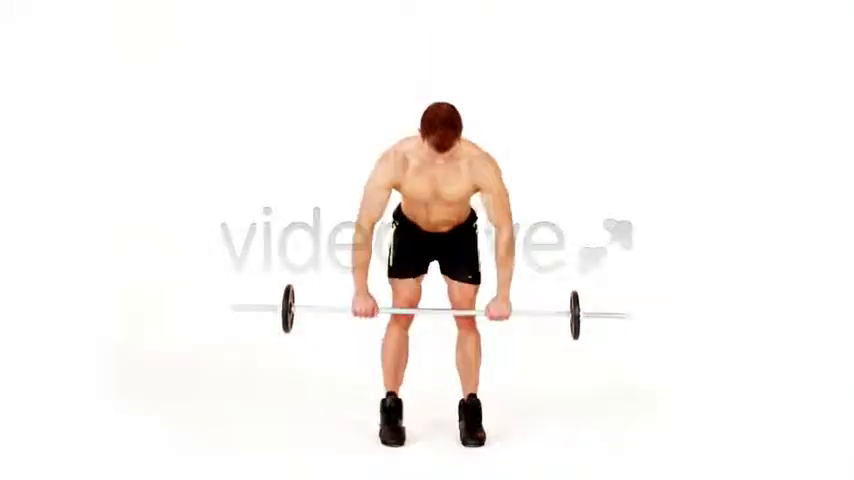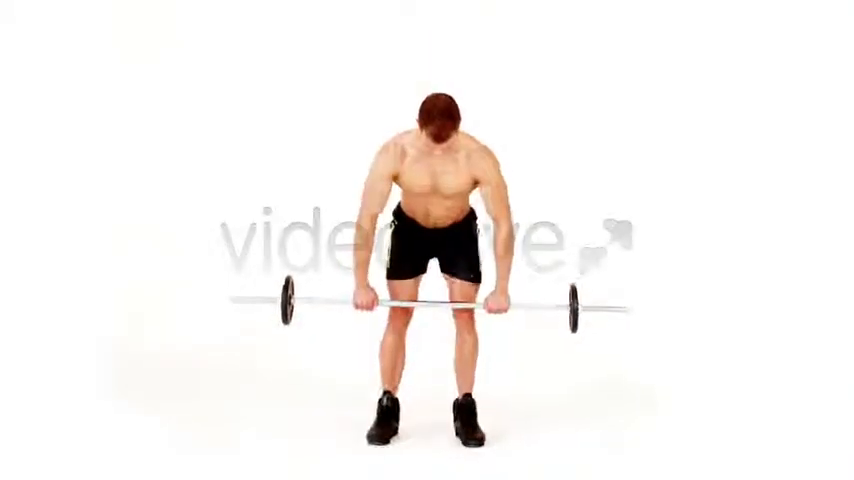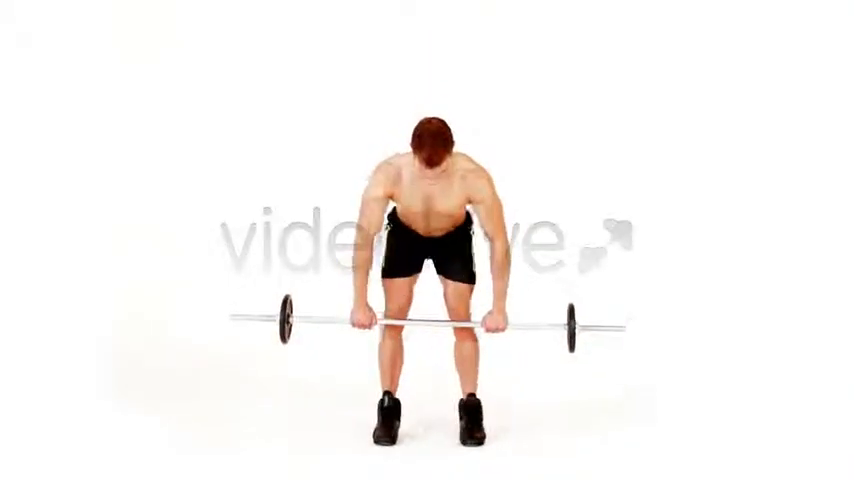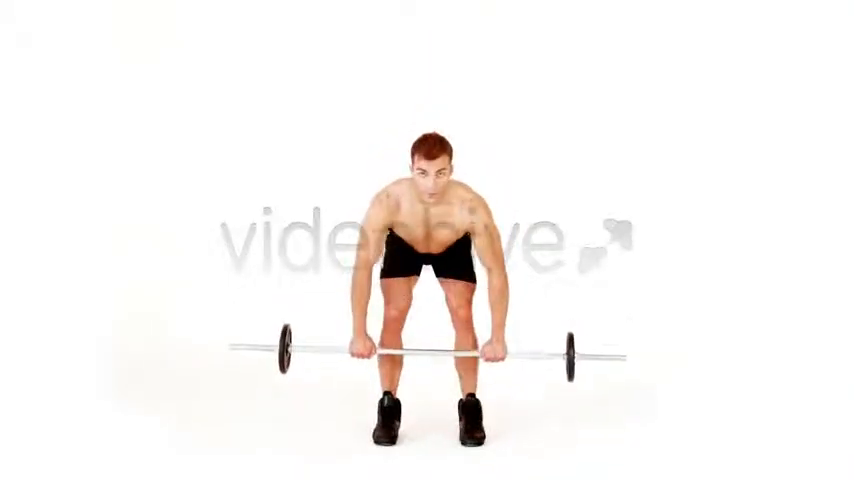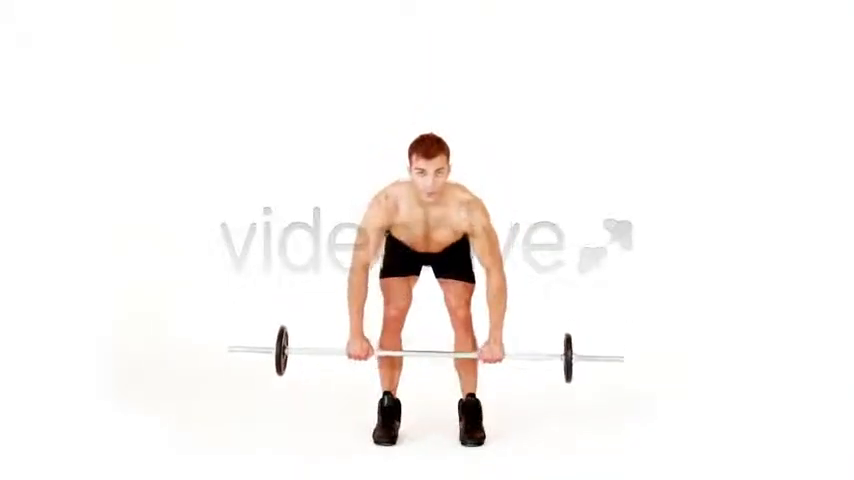
dt=0.4s
person 1, frame 1
left shoulder: (480, 164)
right shoulder: (394, 160)
left elbow: (504, 228)
right elbow: (364, 225)
left wrist: (503, 295)
right wrist: (360, 290)
left hip: (460, 234)
right hip: (410, 232)
left knee: (465, 318)
right knee: (401, 316)
left ankle: (470, 408)
right ankle: (391, 407)
person 1, frame 2
left shoulder: (479, 157)
right shoulder: (393, 153)
left elbow: (503, 222)
right elbow: (366, 217)
left wrist: (501, 288)
right wrist: (361, 282)
left hip: (459, 231)
right hip: (409, 229)
left knee: (464, 318)
right knee: (398, 317)
left ankle: (465, 407)
right ankle: (387, 408)
person 1, frame 3
left shoulder: (475, 178)
right shoulder: (387, 174)
left elbow: (499, 241)
right elbow: (364, 236)
left wrist: (499, 306)
right wrist: (360, 302)
left hip: (454, 235)
right hip: (404, 233)
left knee: (461, 318)
right knee: (394, 317)
left ankle: (470, 407)
right ankle: (388, 407)
person 1, frame 4
left shoulder: (471, 207)
right shoulder: (387, 202)
left elbow: (496, 271)
right elbow: (363, 267)
left wrist: (497, 338)
right wrist: (359, 332)
left hip: (453, 248)
right hip: (403, 245)
left knee: (462, 317)
right knee: (393, 317)
left ankle: (469, 407)
right ankle: (389, 407)
person 1, frame 5
left shoulder: (469, 208)
right shoulder: (386, 203)
left elbow: (494, 271)
right elbow: (359, 267)
left wrist: (495, 338)
right wrist: (356, 333)
left hip: (452, 249)
right hip: (402, 248)
left knee: (461, 318)
right knee: (393, 317)
left ankle: (470, 408)
right ankle: (388, 408)
